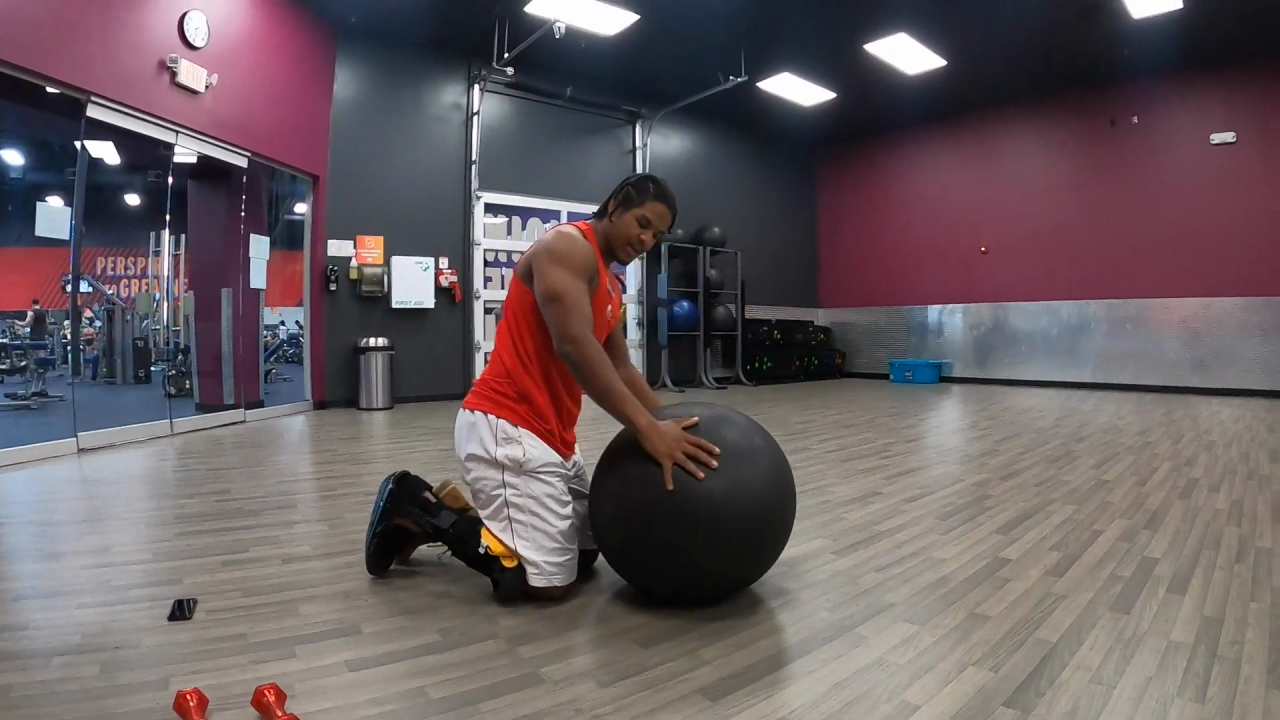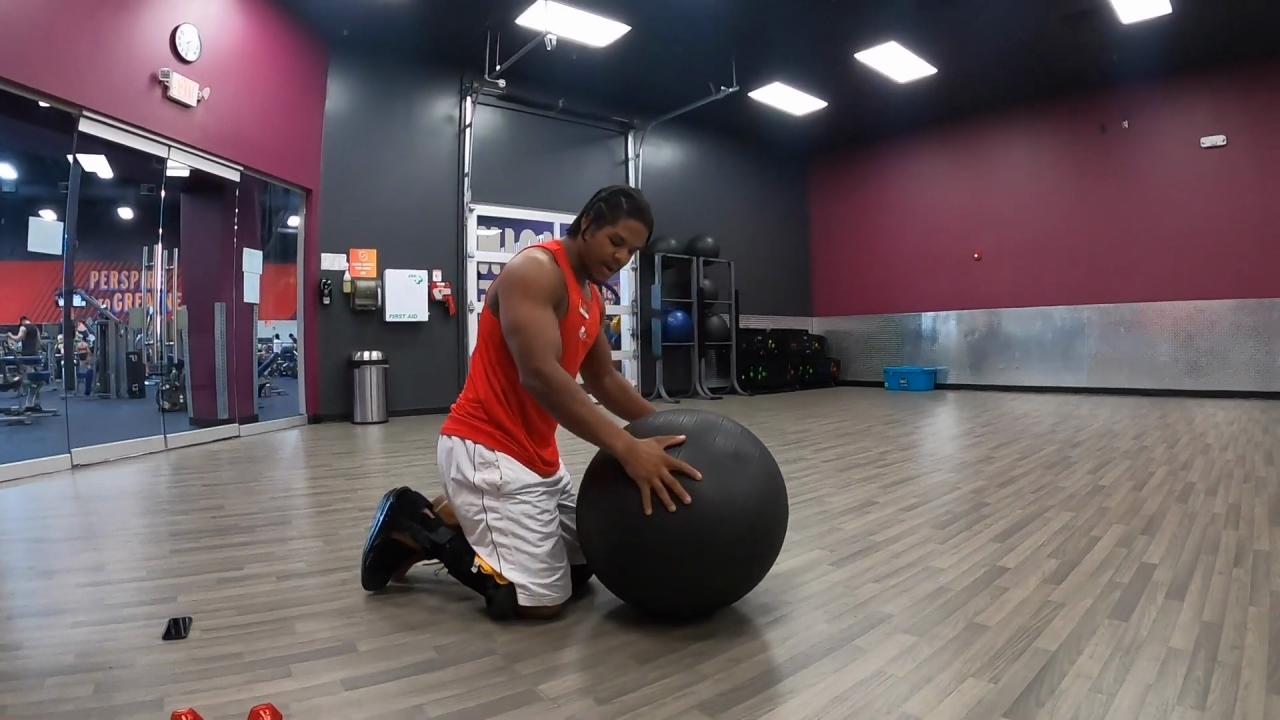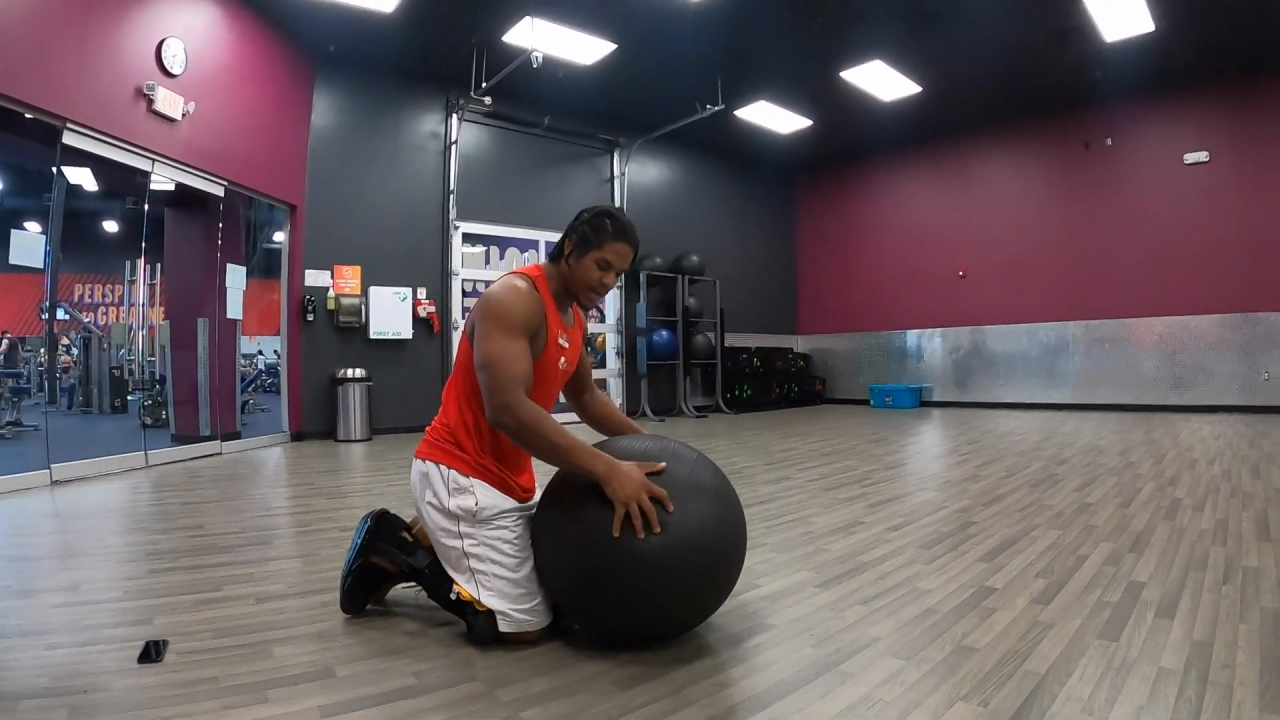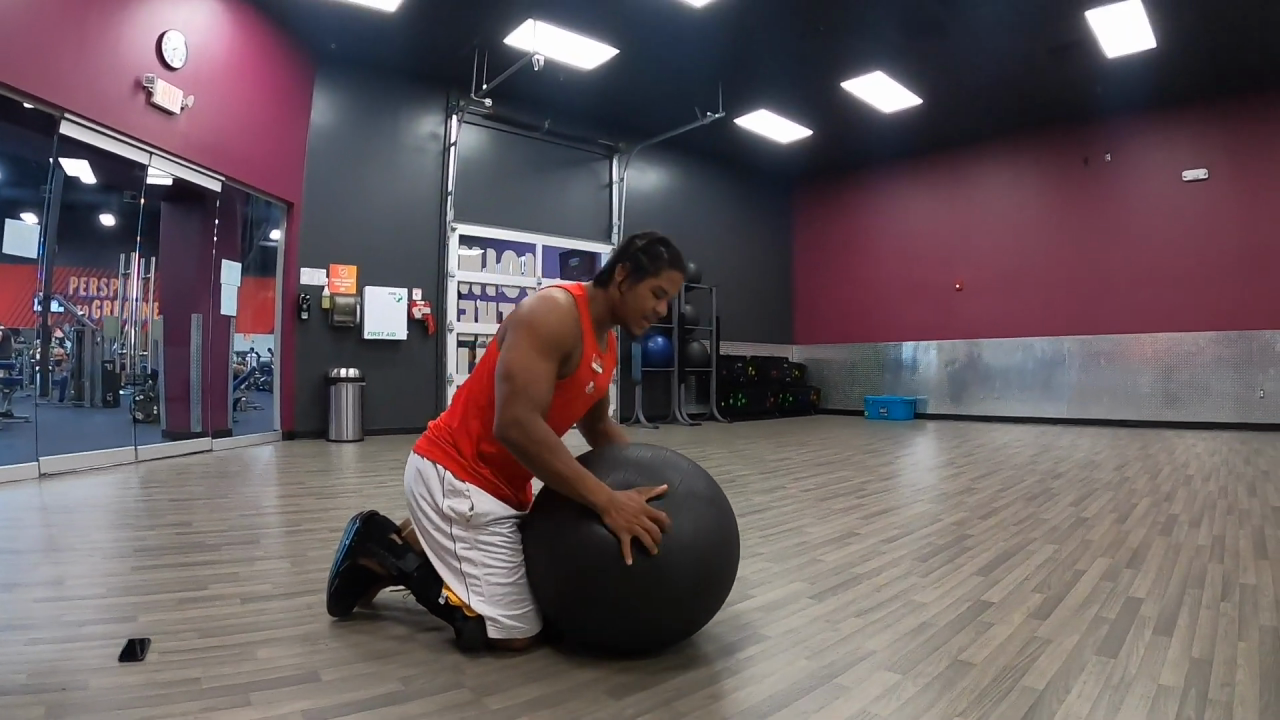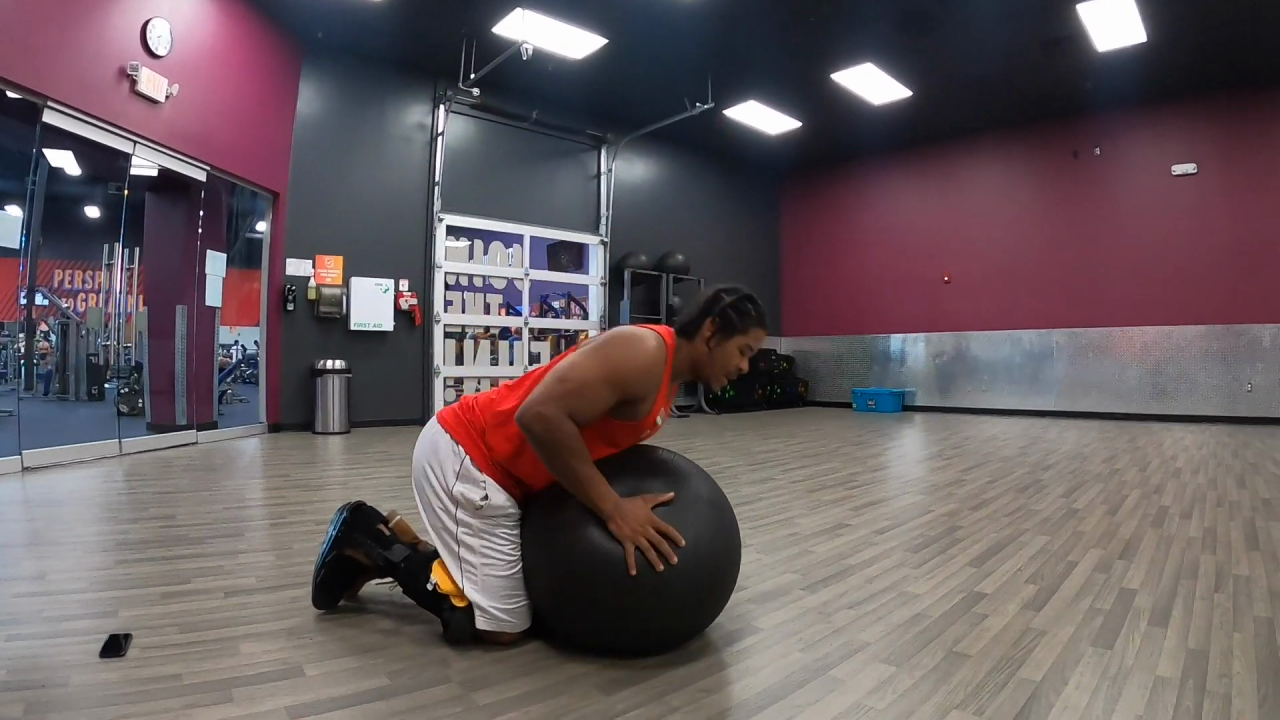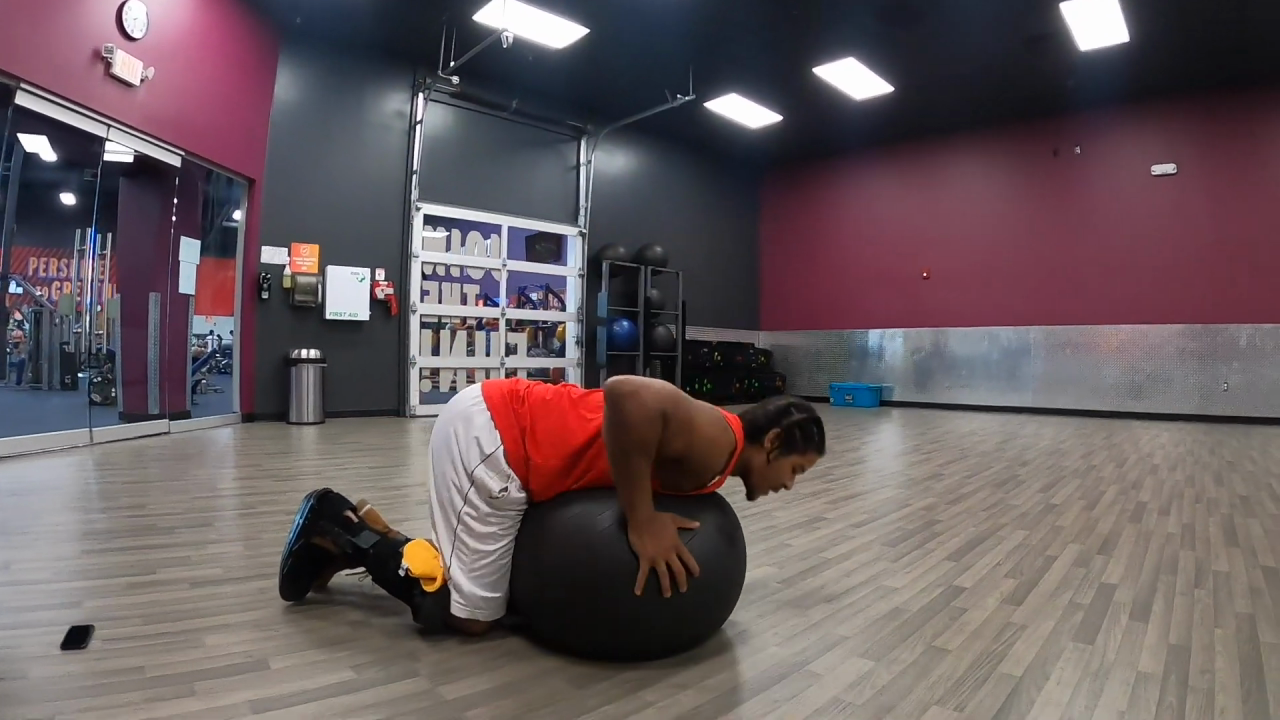
dt=0.3s
person 1, frame 1
left shoulder: (608, 281)
right shoulder: (567, 245)
left elbow: (621, 368)
right elbow: (574, 345)
left wrist: (667, 424)
right wrist: (647, 428)
left hip: (550, 432)
right hip: (507, 426)
left knee: (582, 555)
right knee: (548, 580)
left ankle: (456, 509)
right ankle: (422, 511)
person 1, frame 2
left shoulder: (591, 295)
right shoulder: (535, 270)
left elbow: (603, 378)
right elbow: (538, 375)
right wrist: (626, 448)
left hip: (536, 455)
right hip: (487, 450)
left knee: (579, 570)
right knee: (543, 599)
left ankle: (450, 523)
right ankle: (420, 527)
person 1, frame 3
left shoulder: (575, 317)
right shoulder: (514, 298)
left elbow: (585, 396)
right elbow: (507, 409)
right wrist: (607, 470)
left hip: (510, 479)
right hip: (463, 475)
right knee: (525, 623)
left ankle: (427, 543)
right ankle: (398, 551)
person 1, frame 4
left shoulder: (606, 341)
right shoulder: (555, 312)
left elbow: (597, 423)
right elbow: (515, 425)
left wrist: (649, 479)
right wrist: (607, 500)
left hip: (498, 483)
right hip: (455, 477)
right knee: (515, 632)
left ankle: (411, 544)
right ankle: (384, 554)
person 1, frame 5
left shoulder: (662, 370)
right shoulder: (643, 351)
left elbow: (603, 436)
right elbow: (540, 417)
left wrist: (648, 497)
right wrist: (614, 510)
left hip: (493, 466)
right hip: (464, 457)
right knee: (503, 625)
left ankle: (400, 541)
right ankle: (373, 546)
person 1, frame 6
left shoulder: (701, 440)
right shoulder: (715, 441)
right elbow: (626, 394)
right wrist: (644, 522)
left hip: (491, 421)
right hip: (487, 431)
right knee: (470, 614)
left ankle: (363, 531)
right ankle: (341, 532)
